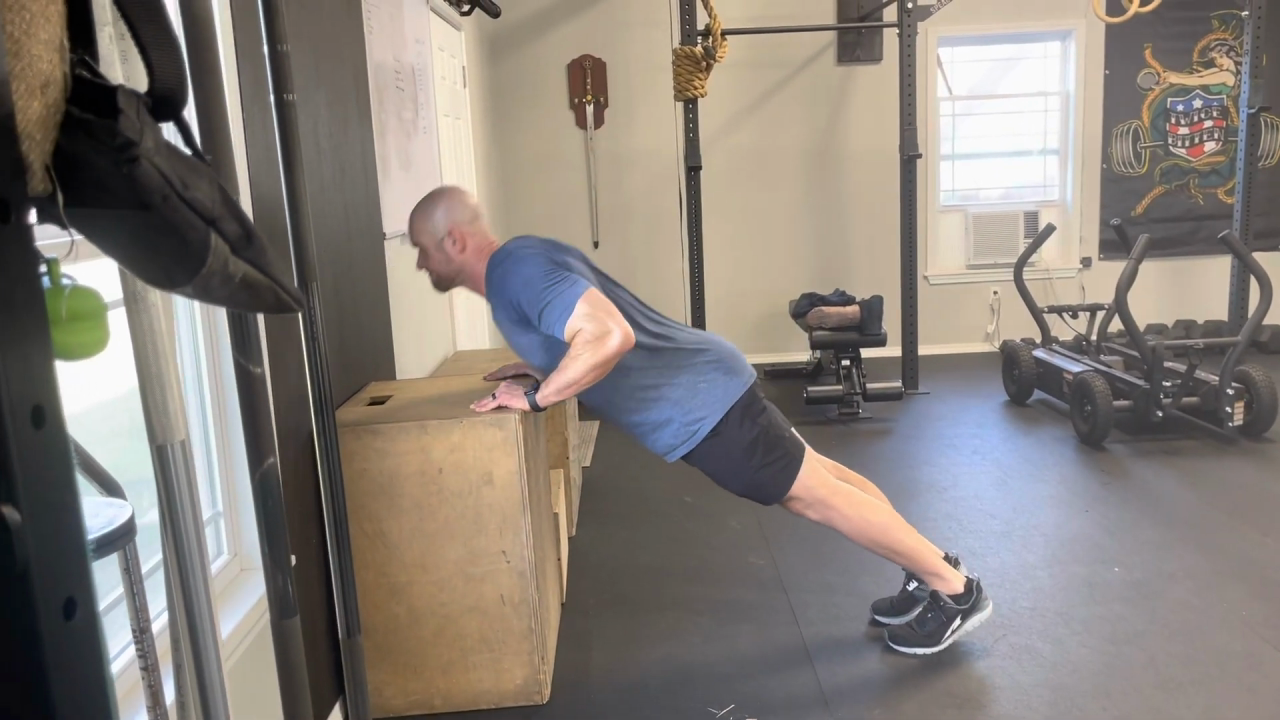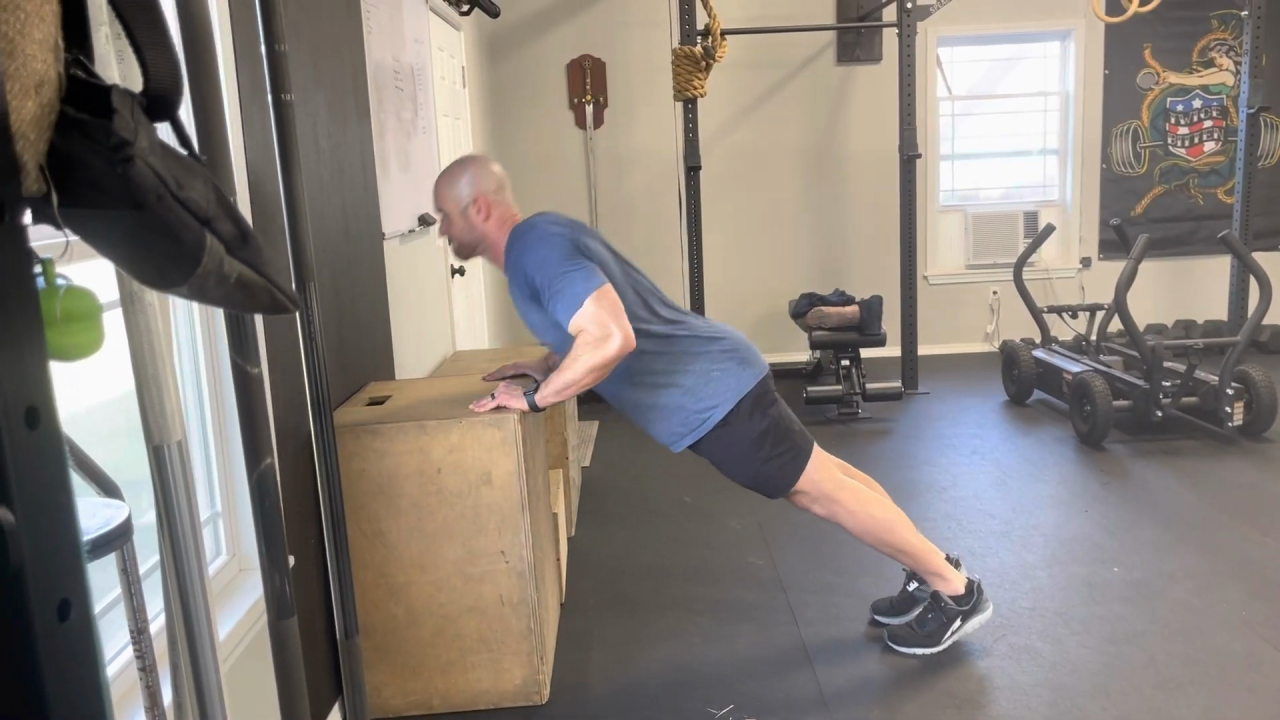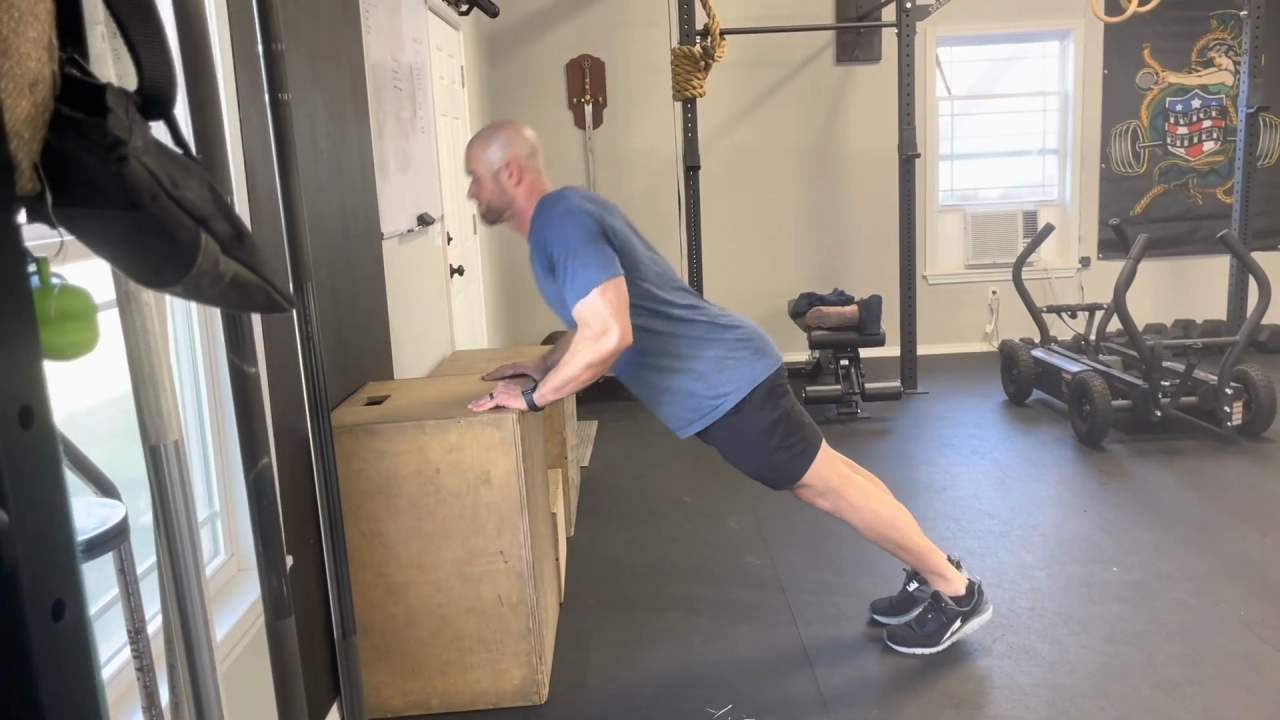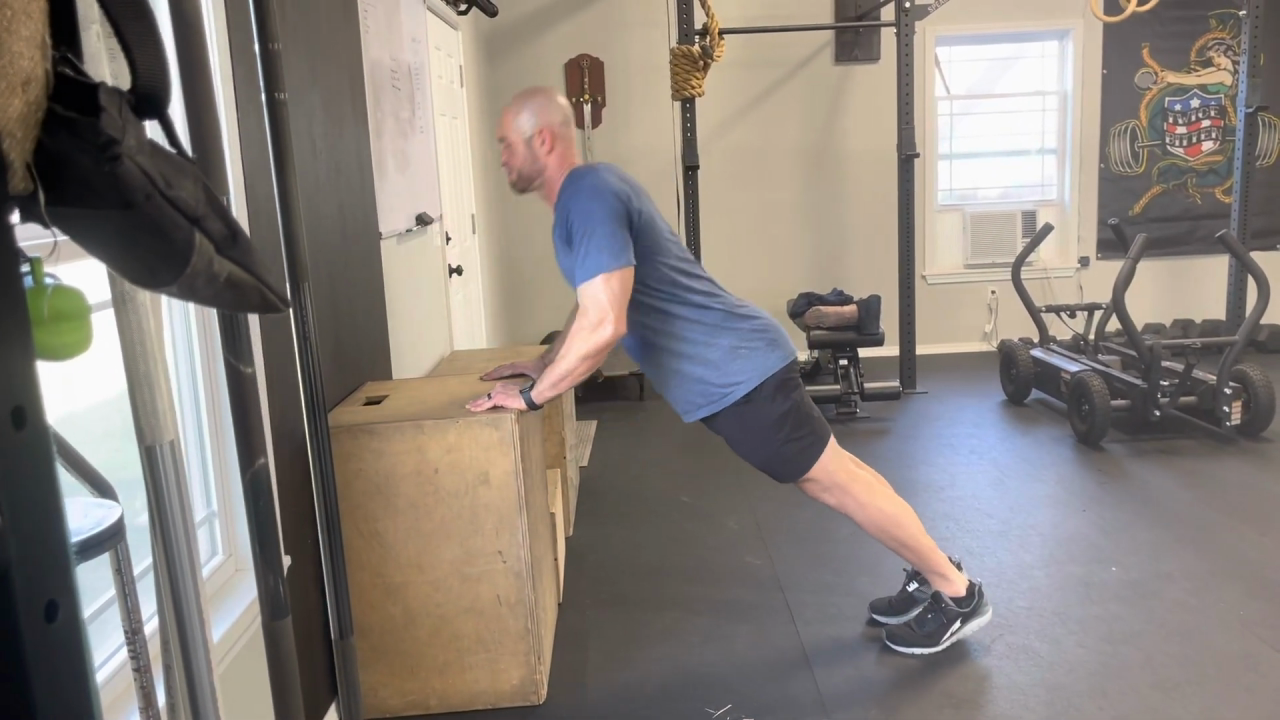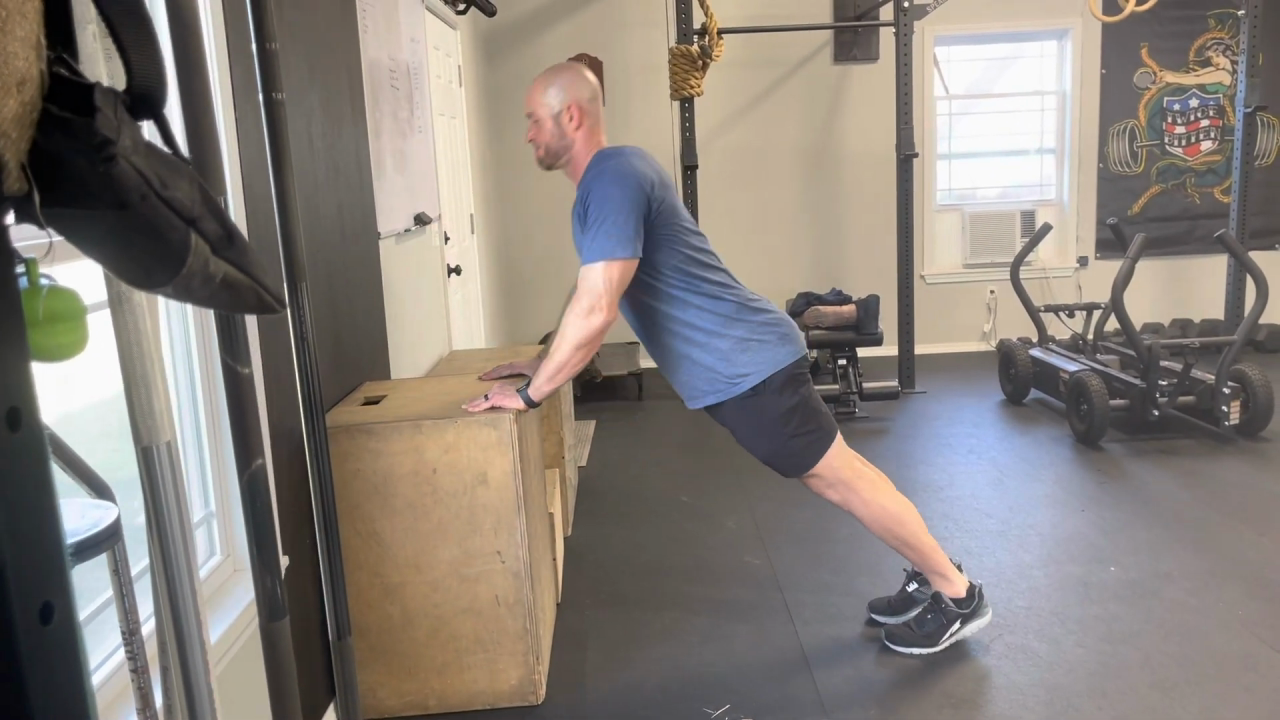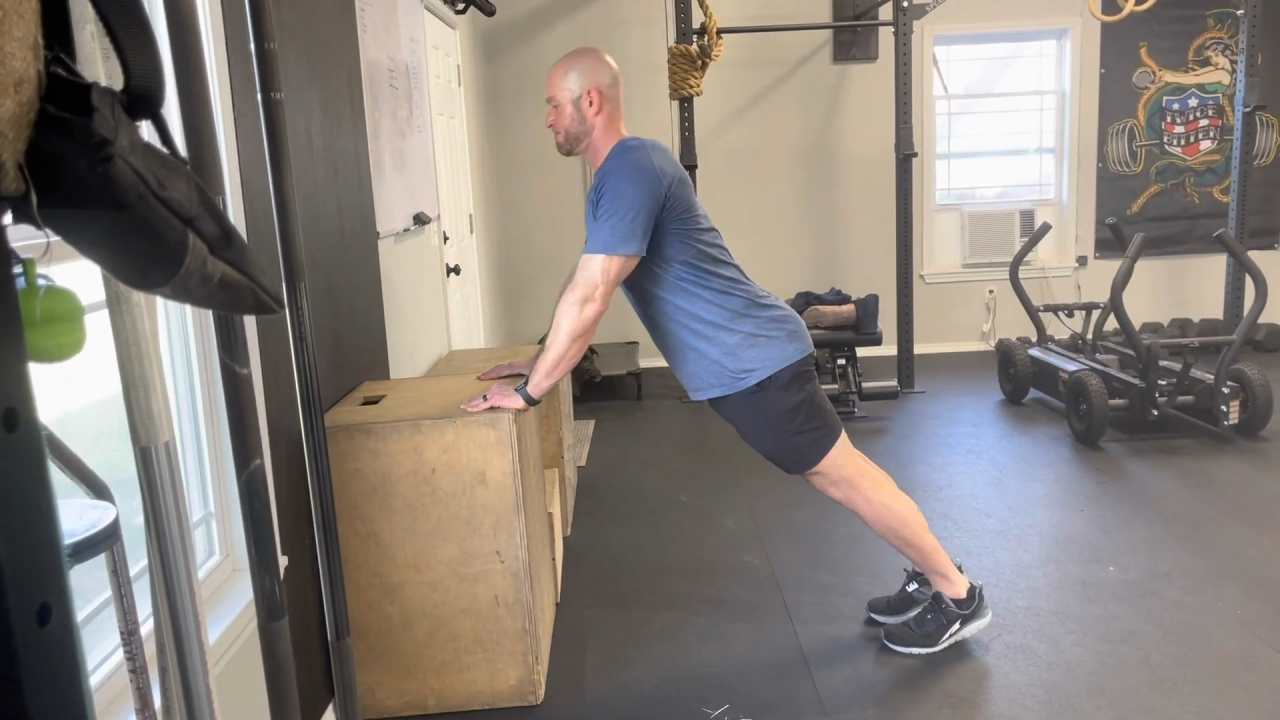
dt=0.1s
person 1, frame 1
left shoulder: (516, 271)
right shoulder: (524, 256)
left elbow: (611, 339)
left wrist: (535, 396)
right wrist: (540, 370)
left hip: (698, 406)
right hip: (702, 385)
left knee: (819, 495)
right knee: (817, 475)
left ankle: (954, 589)
right ankle: (931, 568)
person 1, frame 2
left shoulder: (535, 249)
right shoulder: (542, 233)
left elbow: (612, 340)
left wrist: (534, 397)
right wrist: (542, 366)
left hip: (711, 396)
right hip: (717, 375)
left knee: (824, 490)
right knee: (823, 476)
left ankle: (954, 590)
right ankle: (933, 573)
person 1, frame 3
left shoulder: (559, 224)
right shoulder: (567, 212)
left elbow: (609, 337)
left wrist: (535, 396)
right wrist: (547, 365)
left hip: (720, 385)
right hip: (724, 373)
left knee: (829, 485)
right knee: (828, 475)
left ankle: (957, 592)
right ankle: (932, 573)
person 1, frame 4
left shoulder: (587, 197)
right shoulder: (591, 186)
left elbow: (604, 326)
right elbow: (600, 302)
left wrist: (531, 395)
right wrist: (543, 363)
left hip: (733, 373)
right hip: (736, 361)
left knee: (836, 481)
right knee: (833, 473)
left ankle: (957, 593)
right ankle: (932, 576)
person 1, frame 5
left shoulder: (612, 179)
right shoulder: (617, 172)
left elbow: (596, 310)
right elbow: (595, 298)
left wrist: (530, 394)
right wrist: (546, 363)
left hip: (741, 368)
right hip: (743, 359)
left knee: (840, 477)
right knee: (839, 471)
left ankle: (958, 596)
right ankle: (932, 578)
person 1, frame 6
left shoulder: (630, 170)
right shoulder: (634, 162)
left elbow: (589, 300)
right elbow: (591, 288)
left wrist: (528, 392)
right wrist: (543, 362)
left hip: (749, 362)
right hip: (750, 353)
left knee: (844, 476)
right knee: (841, 470)
left ankle: (957, 595)
right ankle: (932, 578)
